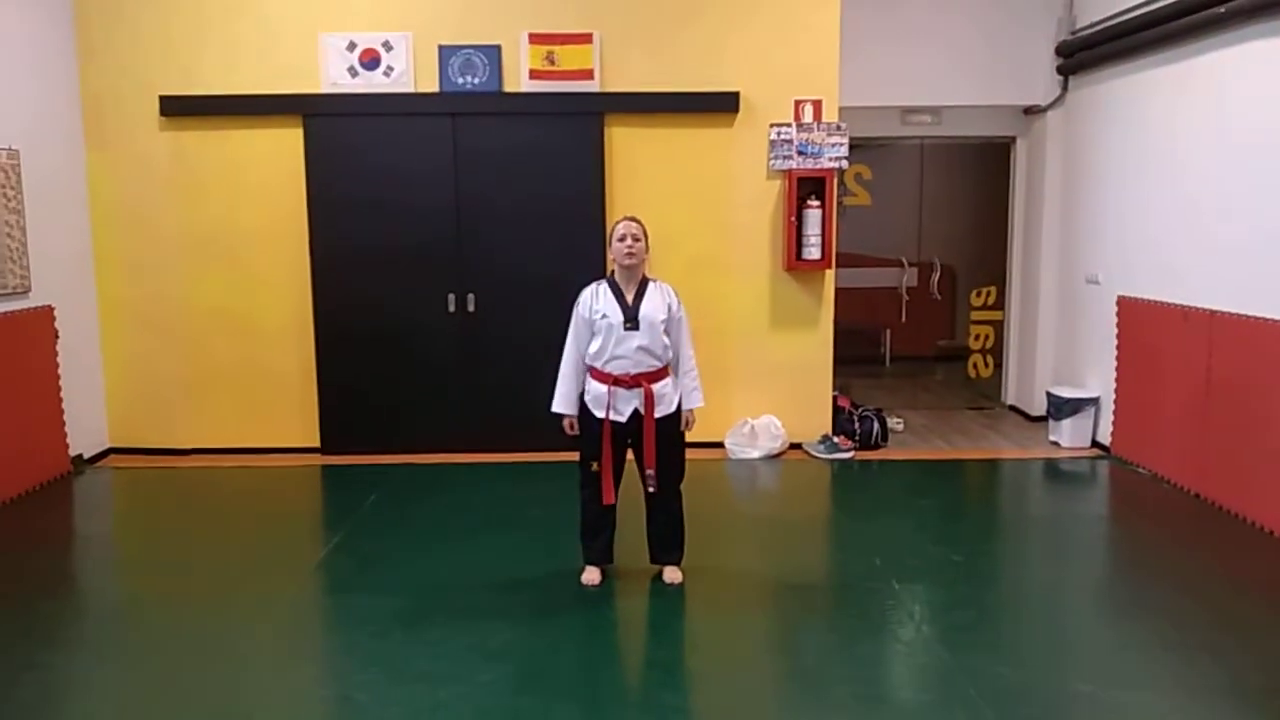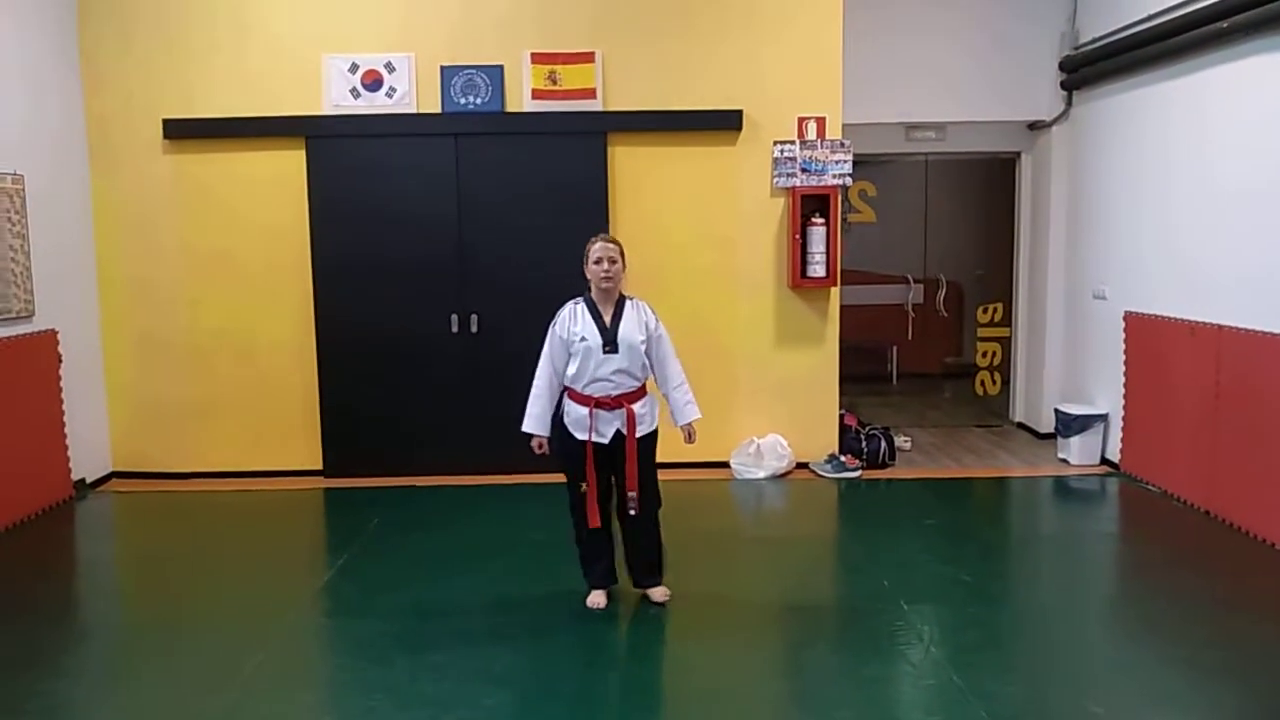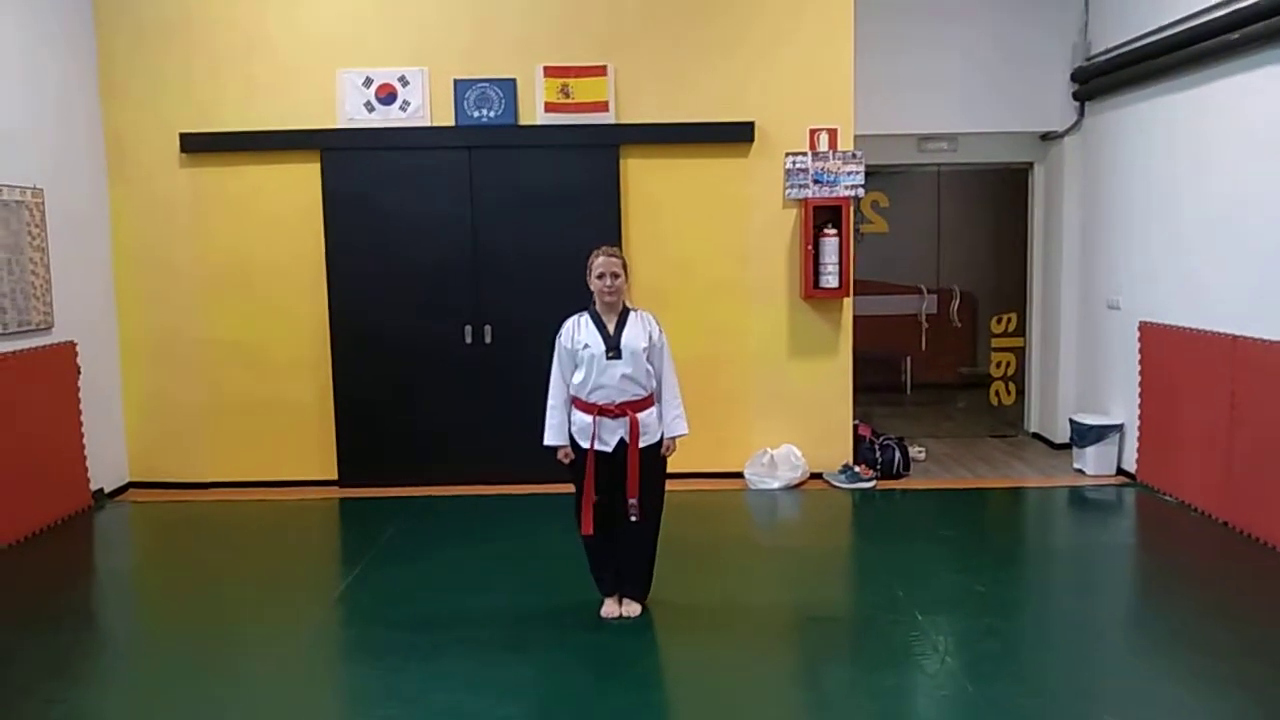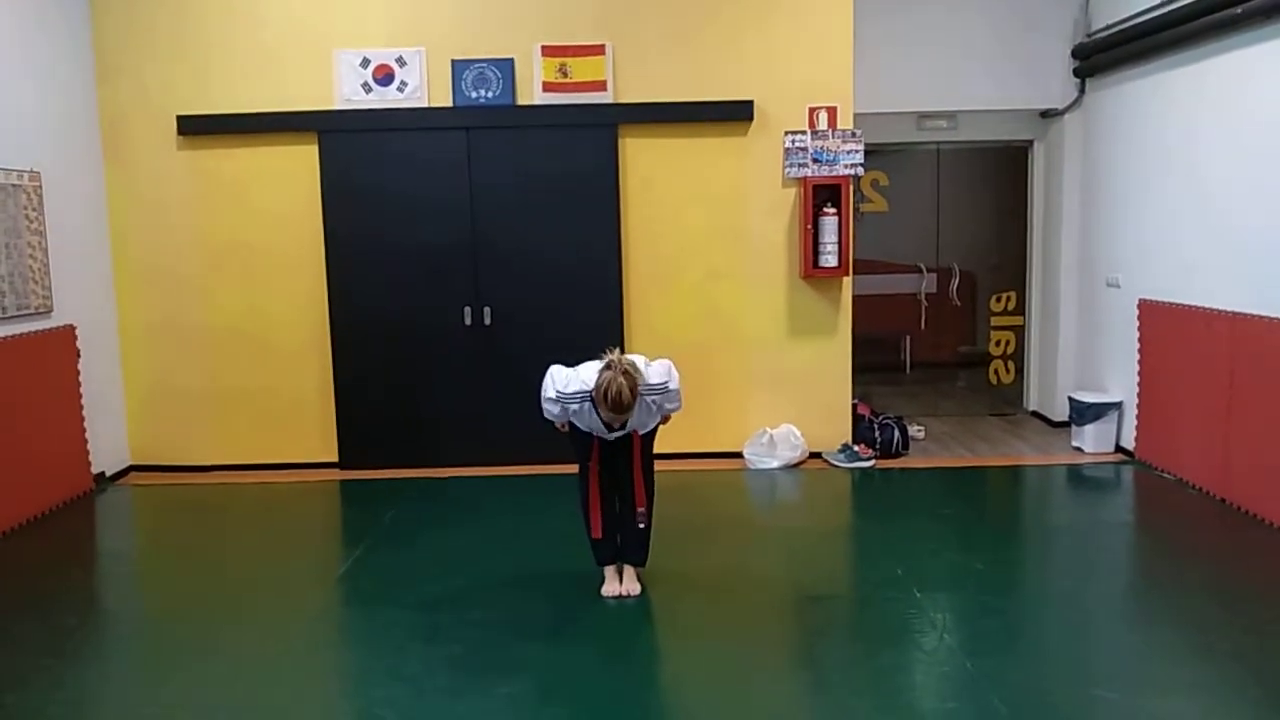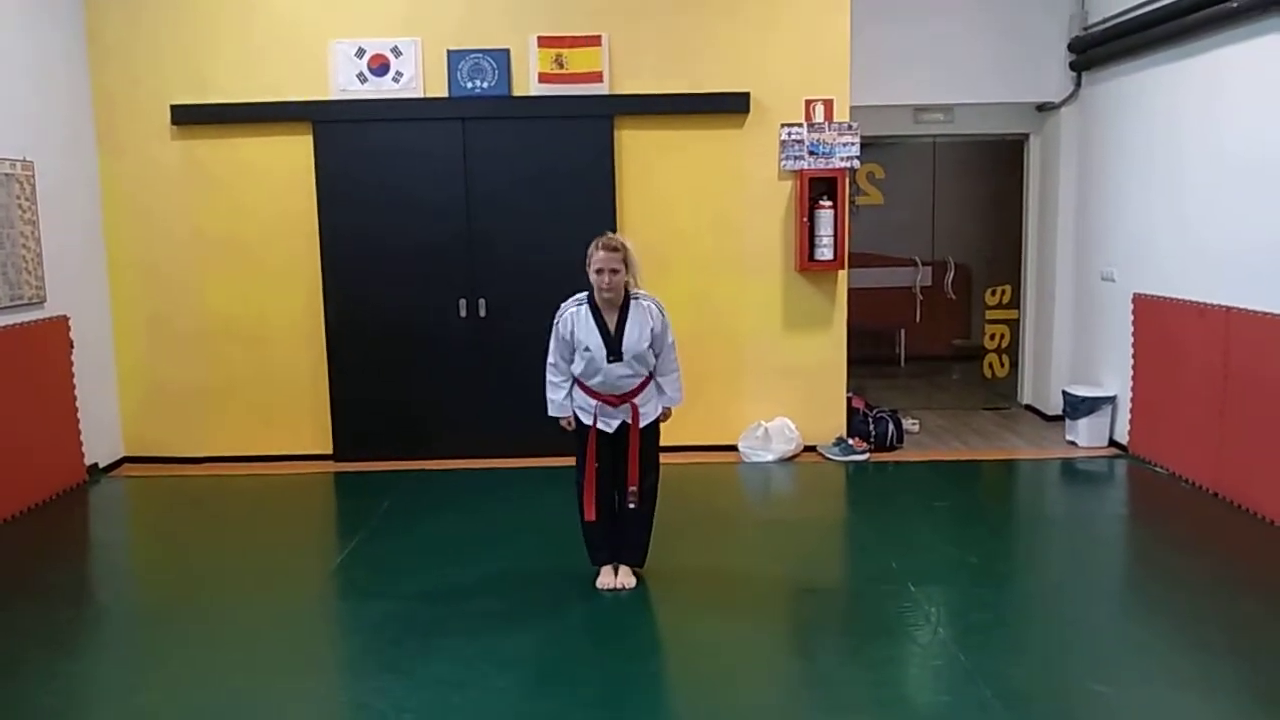
dt=1s
person 1, frame 1
left shoulder: (665, 296)
right shoulder: (591, 297)
left elbow: (683, 353)
right elbow: (574, 354)
left wrist: (689, 402)
right wrist: (567, 406)
left hip: (657, 401)
right hip: (604, 401)
left knee: (663, 484)
right knee: (598, 484)
left ankle: (669, 559)
right ankle: (594, 559)
person 1, frame 2
left shoulder: (642, 314)
right shoulder: (568, 317)
left elbow: (667, 367)
right elbow: (548, 374)
left wrist: (685, 414)
right wrist: (538, 426)
left hip: (634, 421)
right hip: (584, 423)
left knee: (640, 503)
right knee: (589, 506)
left ankle: (650, 579)
right ankle: (598, 582)
person 1, frame 3
left shoulder: (646, 325)
right shoulder: (573, 329)
left elbow: (666, 381)
right elbow: (560, 388)
left wrist: (671, 430)
right wrist: (560, 439)
left hip: (640, 432)
right hip: (591, 433)
left knee: (639, 515)
right knee: (596, 515)
left ankle: (633, 592)
right ankle: (610, 592)
person 1, frame 4
left shoulder: (653, 386)
right shoulder: (573, 390)
left elbow: (669, 372)
right elbow: (551, 377)
left wrist: (667, 410)
right wrist: (558, 417)
left knee: (636, 488)
right knee: (596, 489)
left ankle: (630, 566)
right ankle: (609, 568)
person 1, frame 5
left shoulder: (650, 310)
right shoulder: (569, 314)
left elbow: (666, 360)
right elbow: (557, 367)
left wrist: (668, 400)
right wrist: (562, 408)
left hip: (640, 411)
right hip: (591, 412)
left knee: (638, 487)
right knee: (594, 488)
left ankle: (627, 563)
right ankle: (605, 563)
